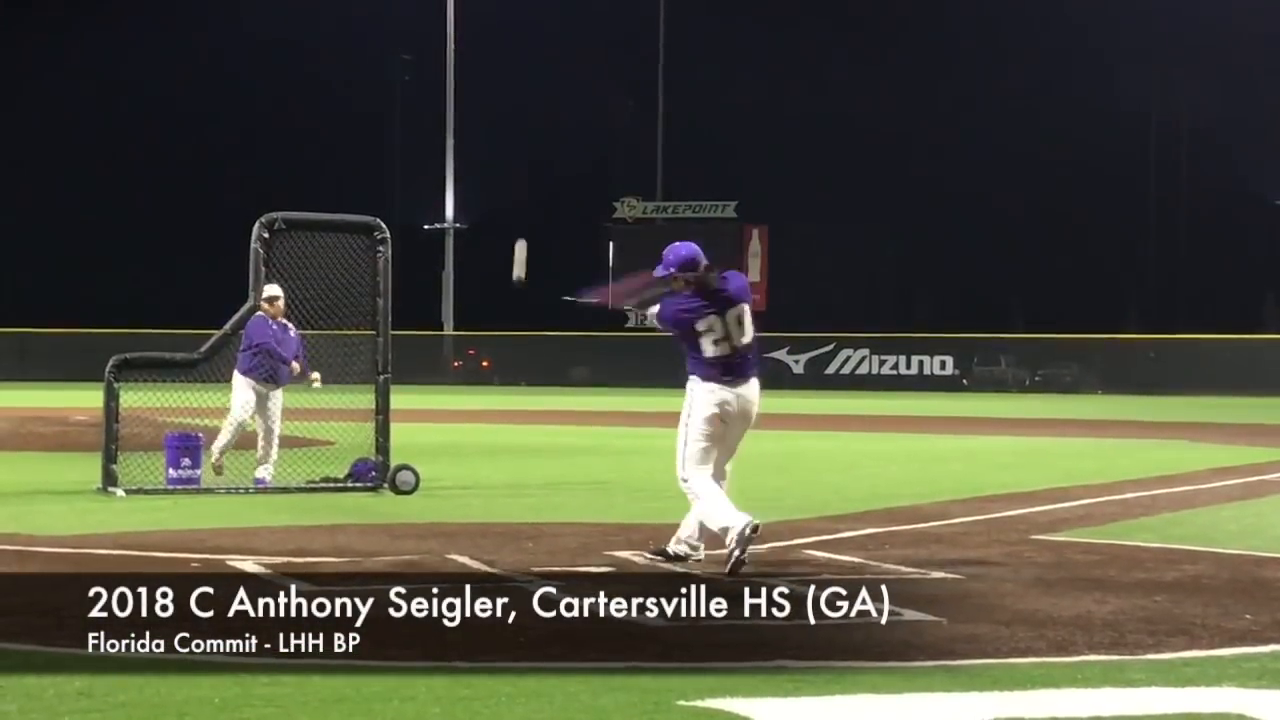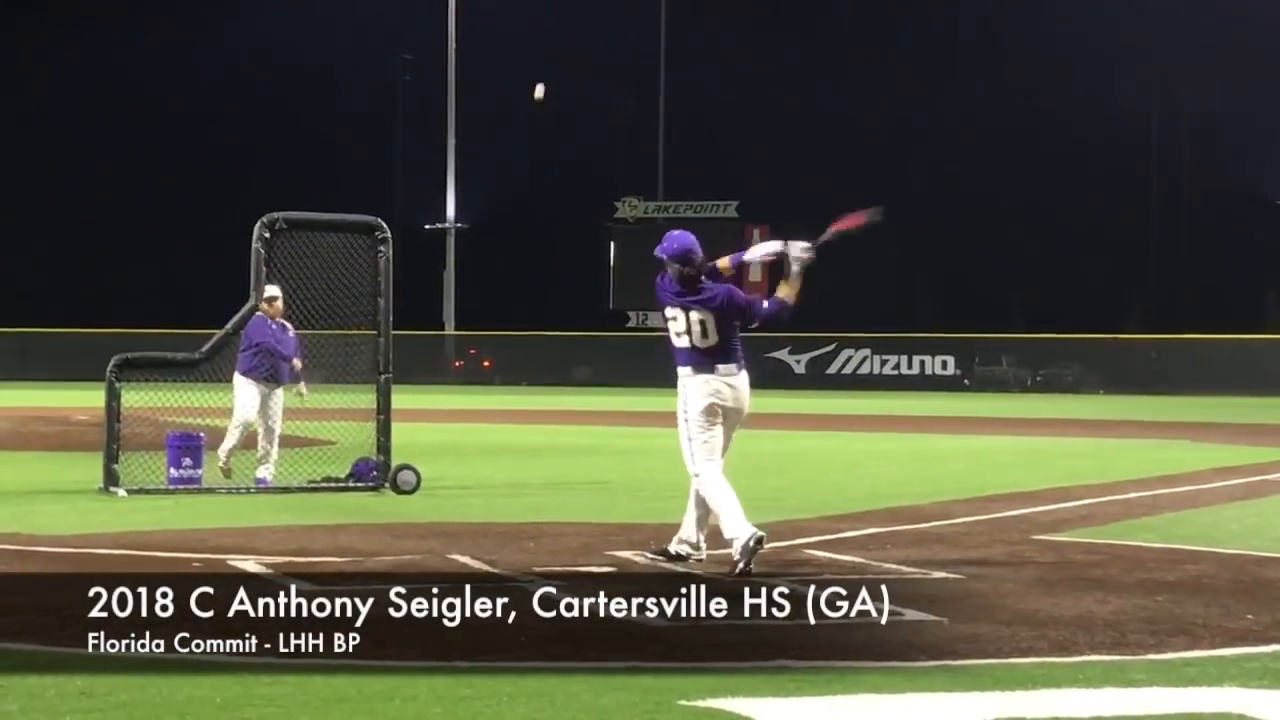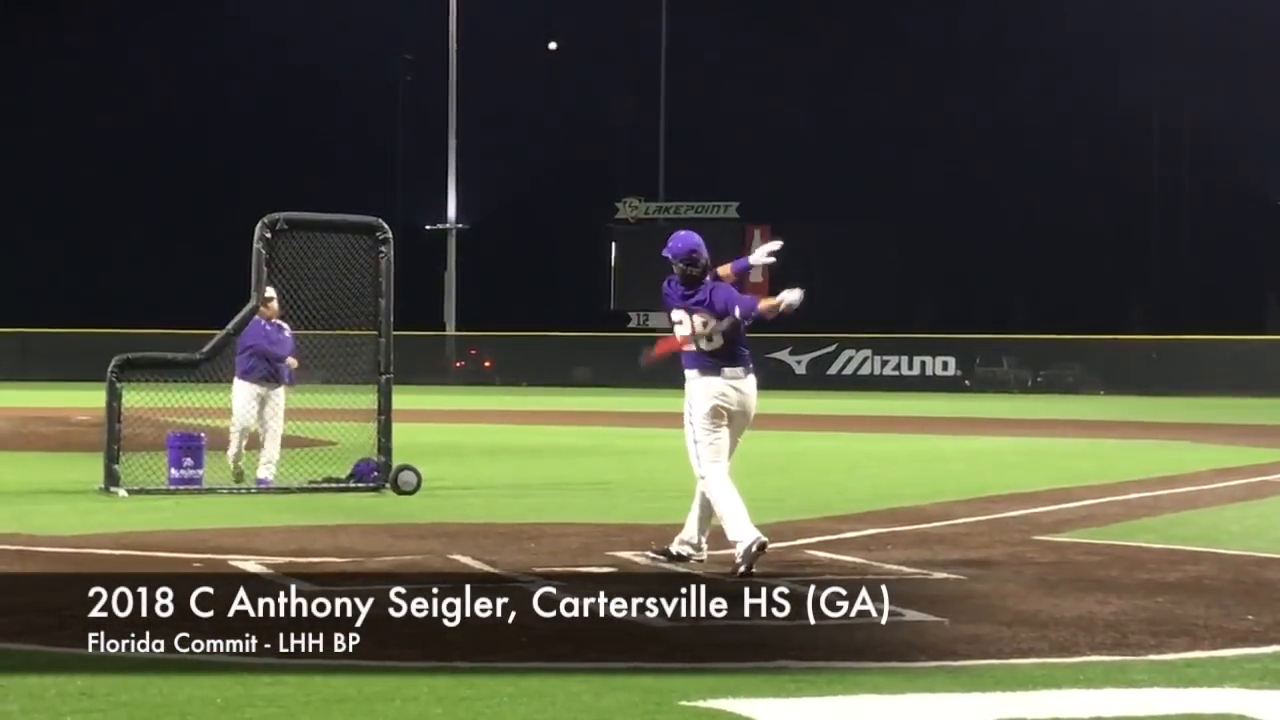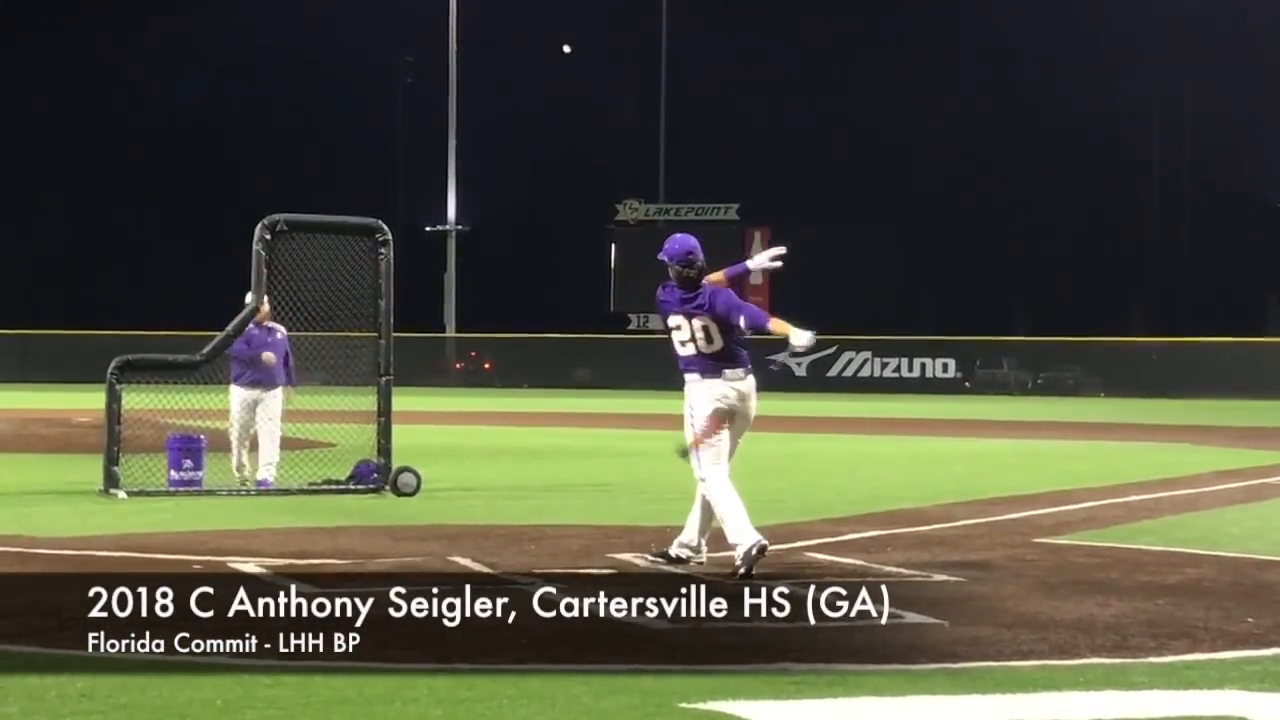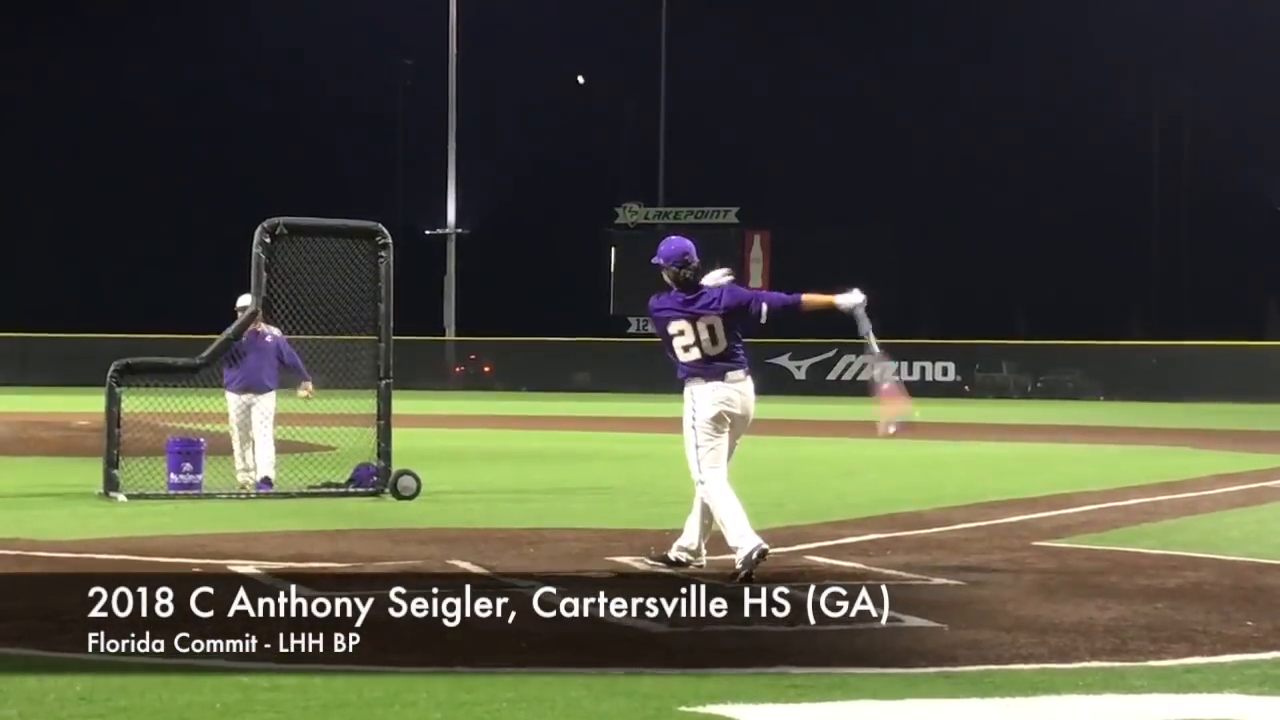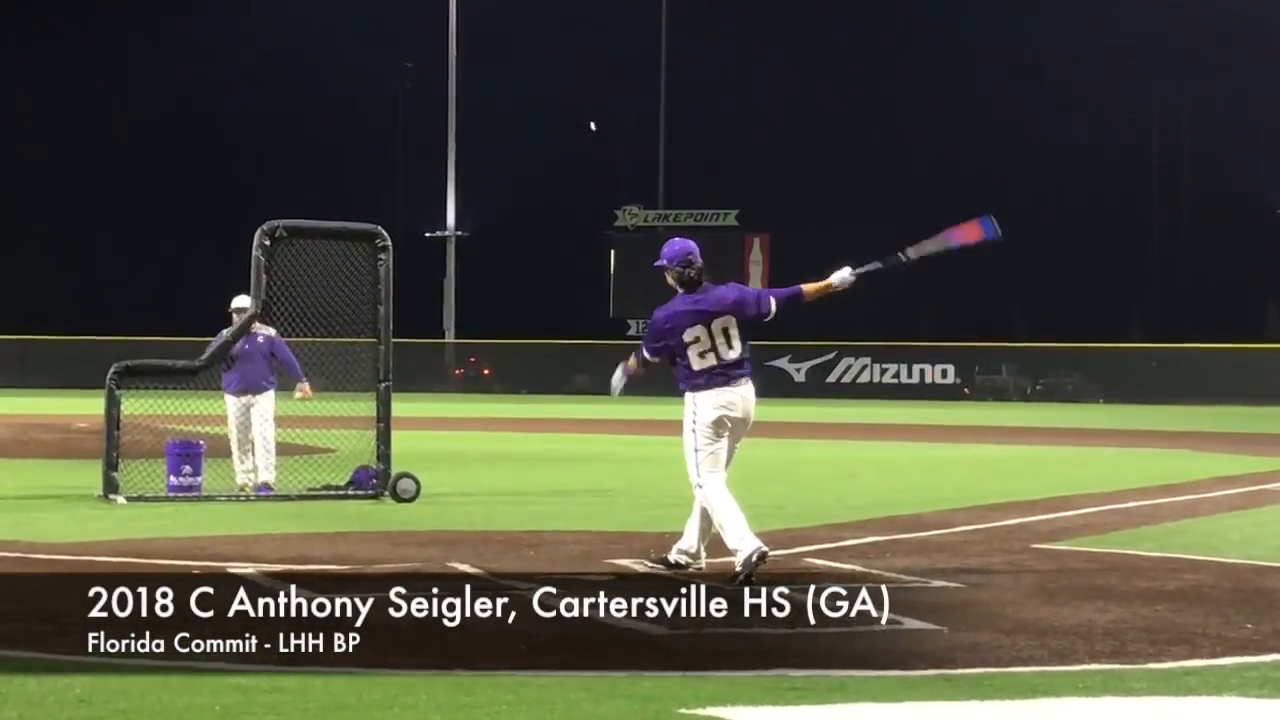
dt=0.2s
person 1, frame 1
left shoulder: (679, 308)
right shoulder: (736, 284)
left elbow: (660, 315)
left wrist: (658, 310)
left hip: (709, 393)
right hip: (746, 392)
left knee: (693, 475)
right knee: (713, 472)
left ankle: (736, 527)
right ankle: (687, 543)
person 1, frame 2
left shoulder: (665, 287)
right shoulder: (722, 295)
left elbow: (705, 275)
right elbow: (776, 309)
left wrist: (746, 257)
right wrist: (797, 268)
left hip: (698, 385)
right hip: (735, 382)
left knee: (704, 470)
right knee: (707, 467)
left ankle: (743, 536)
right ankle: (688, 542)
person 1, frame 3
left shoulder: (671, 290)
right shoulder: (718, 296)
right elbow: (751, 306)
left wrist: (748, 261)
right wrist: (782, 300)
left hip: (703, 387)
right hip: (742, 385)
left knee: (711, 472)
right knee: (714, 468)
left ankle: (745, 538)
right ankle: (689, 542)
person 1, frame 4
left shoulder: (665, 297)
right shoulder: (718, 298)
right elbow: (753, 316)
left wrist: (748, 265)
right wrist: (793, 332)
left hip: (705, 390)
right hip: (742, 387)
left knee: (712, 474)
right knee: (714, 470)
left ankle: (747, 541)
right ankle: (689, 546)
person 1, frame 5
left shoulder: (658, 306)
right shoulder: (726, 295)
right elbow: (782, 302)
right wrist: (837, 301)
left hip: (704, 395)
right hip: (741, 389)
left knee: (711, 478)
right knee: (712, 474)
left ankle: (747, 545)
right ankle: (687, 549)
person 1, frame 6
left shoulder: (666, 317)
right shoulder: (731, 296)
left elbow: (646, 356)
right elbow: (784, 297)
left wrist: (623, 372)
right wrist: (831, 282)
left hip: (705, 401)
right hip: (743, 394)
left knee: (707, 483)
right knee: (710, 478)
left ankle: (747, 548)
right ankle: (687, 551)
person 2, frame 1
left shoulder: (290, 329)
right shoulder: (258, 321)
left elbow: (297, 355)
right elbow: (266, 346)
right wrist: (288, 362)
left hip: (274, 388)
right hip: (247, 381)
left knee: (270, 431)
right knee: (239, 418)
left ankle: (263, 475)
right ankle: (217, 454)
person 2, frame 2
left shoulder: (288, 328)
right shoulder: (257, 322)
left elbow: (295, 356)
right elbow: (267, 345)
left wrist: (298, 381)
right wrist: (290, 360)
left hip: (275, 387)
right hip: (249, 381)
left knee: (271, 431)
right knee: (244, 419)
left ankle: (264, 475)
right ankle: (224, 456)
person 2, frame 3
left shoulder: (284, 328)
right shoulder: (252, 324)
left elbow: (289, 356)
right elbow: (259, 347)
left wrist: (289, 381)
right wrist: (285, 359)
left hip: (275, 388)
right hip: (248, 384)
left knee: (273, 431)
right knee: (242, 424)
left ankle: (265, 475)
right ankle: (235, 463)
person 2, frame 4
left shoulder: (279, 331)
right shoulder: (242, 329)
left elbow: (287, 360)
right elbow: (235, 351)
left wrist: (289, 383)
right wrist: (260, 356)
left hip: (271, 391)
right hip: (243, 390)
left knee: (270, 434)
right knee: (239, 433)
left ankle: (265, 477)
right ankle: (243, 475)
person 2, frame 5
left shoulder: (274, 334)
left elbow: (290, 358)
left wrist: (306, 379)
right wrist: (243, 336)
left hip: (265, 394)
right hip: (237, 395)
left knee: (264, 434)
right knee: (241, 439)
left ankle: (265, 477)
right ankle: (246, 480)
person 2, frame 6
left shoulder: (268, 335)
right shoulder: (226, 335)
left elbow: (286, 357)
left wrist: (301, 380)
right wrist: (229, 350)
left hip: (263, 394)
right hip: (235, 396)
left knee: (264, 435)
right knee: (239, 440)
left ankle: (266, 481)
right ankle: (245, 482)
